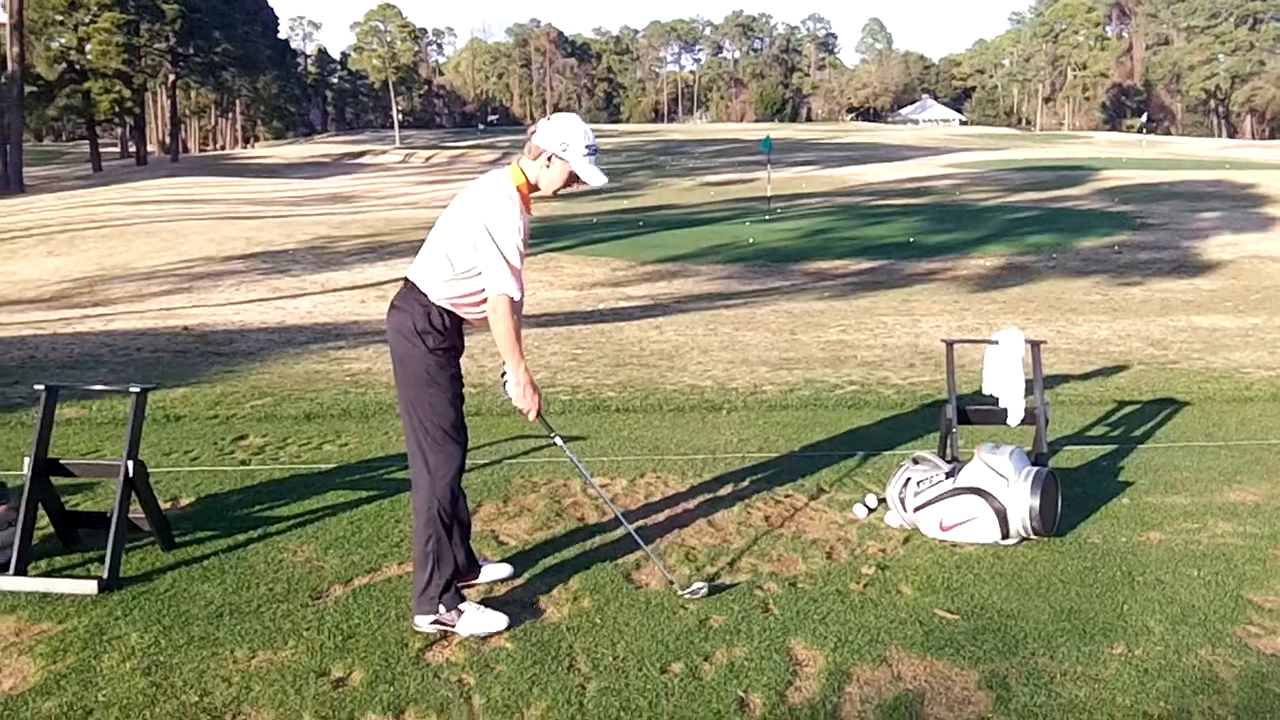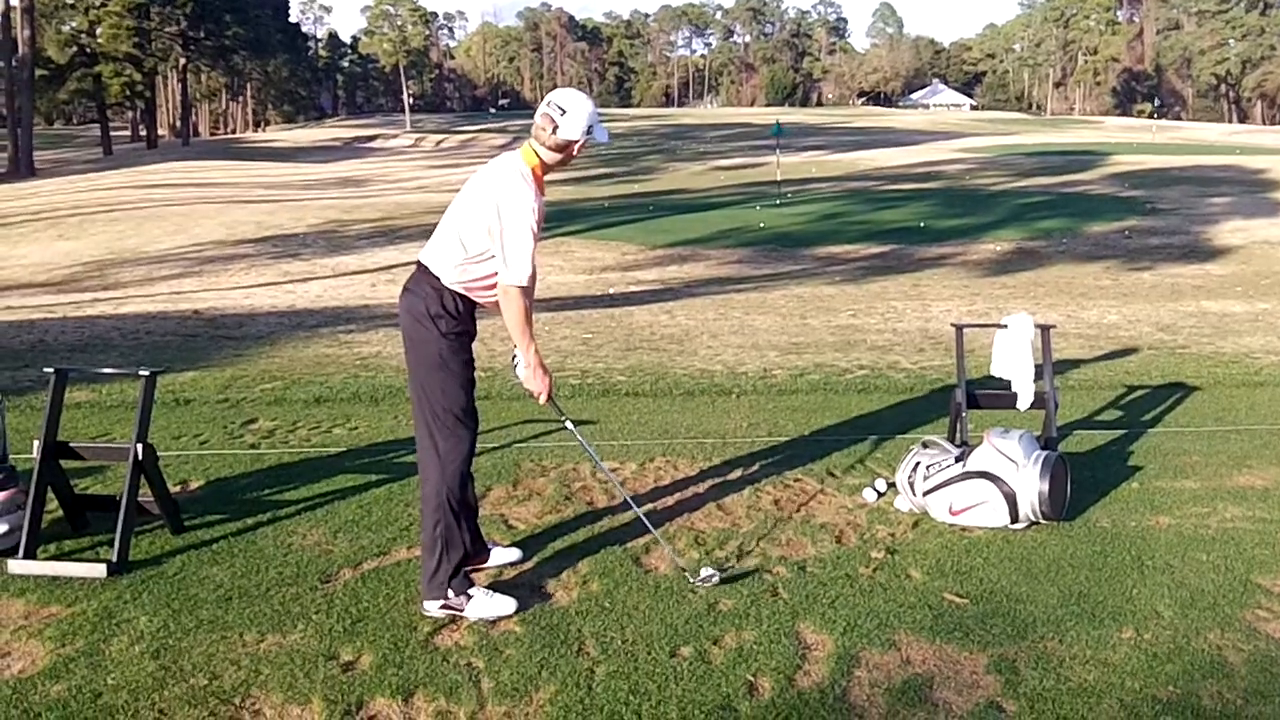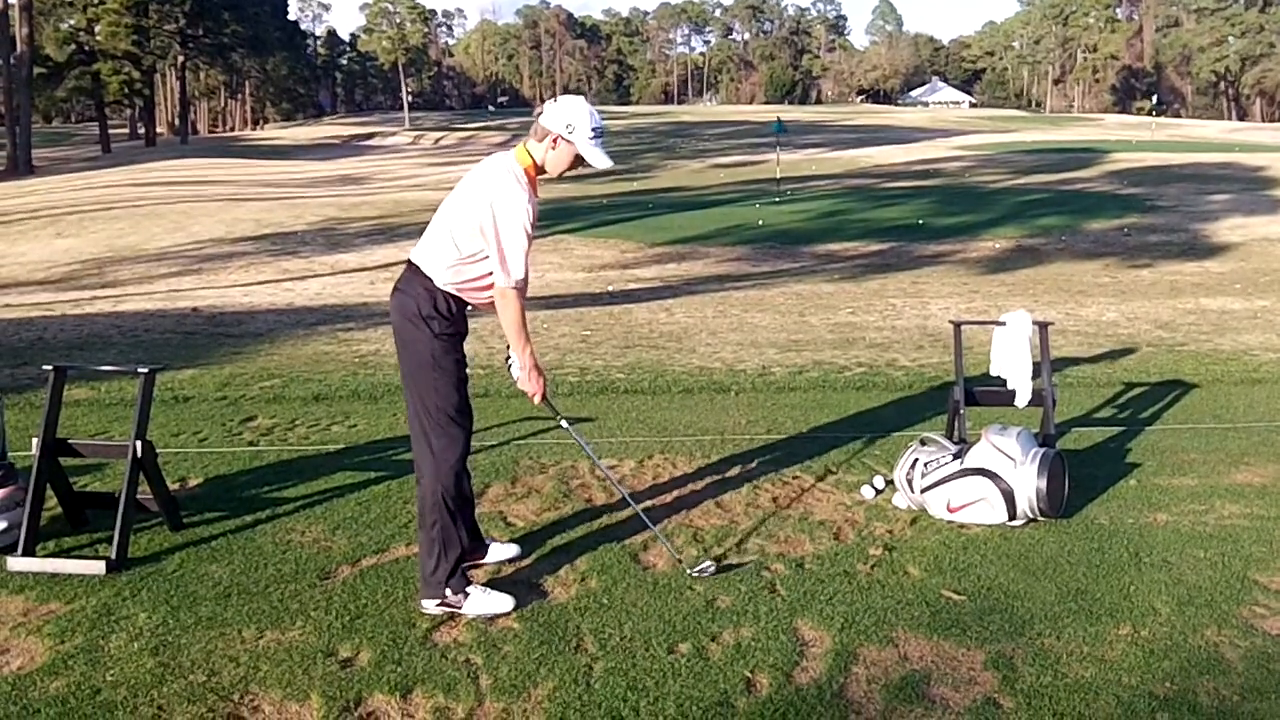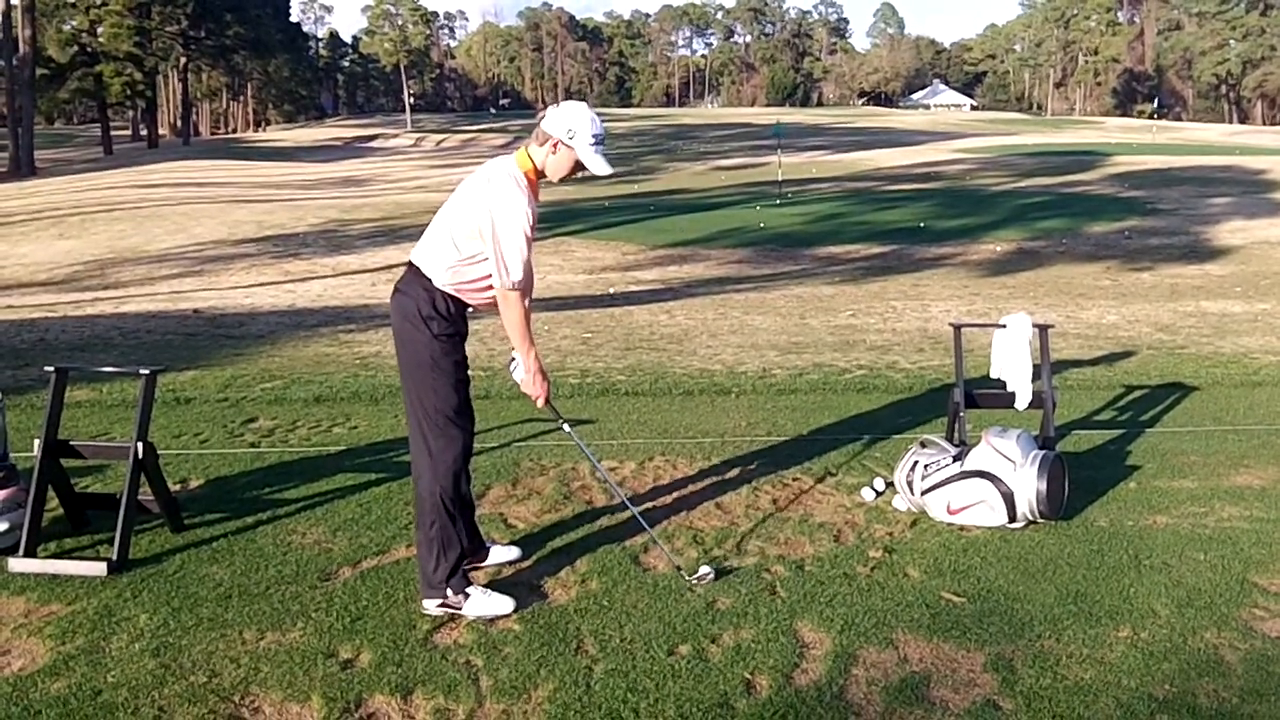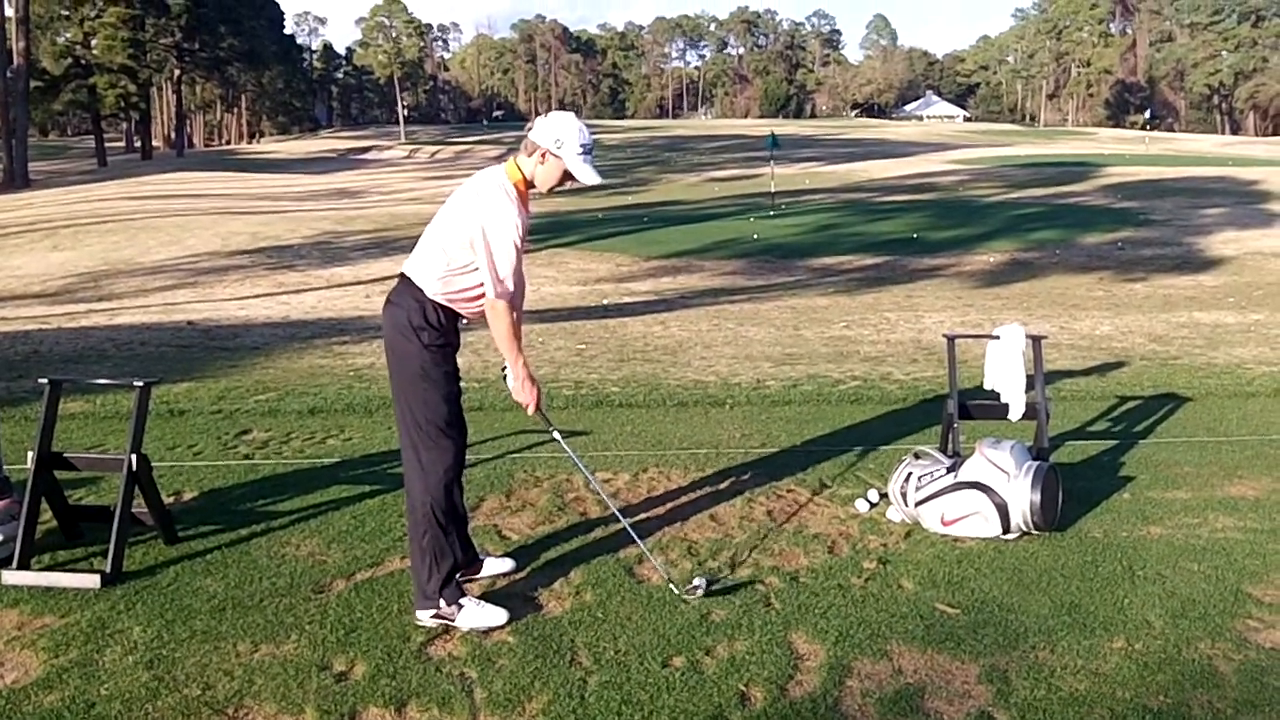
dt=0.7s
person 1, frame 1
left shoulder: (503, 187)
right shoulder: (505, 206)
left elbow: (504, 293)
right elbow: (502, 302)
left wrist: (515, 365)
right wrist: (521, 377)
left hip: (430, 321)
right hip: (424, 325)
left knee: (447, 448)
right knee: (439, 457)
left ankle: (457, 562)
right ankle: (436, 600)
person 1, frame 2
left shoulder: (512, 168)
right shoulder: (521, 193)
left elbow: (515, 277)
right elbow: (512, 288)
left wrist: (526, 348)
right wrist: (533, 361)
left hip: (441, 302)
right hip: (438, 308)
left knee: (459, 433)
right knee: (448, 442)
left ankle: (467, 545)
right ankle: (445, 586)
person 1, frame 3
left shoulder: (507, 168)
right shoulder: (514, 192)
left elbow: (510, 278)
right elbow: (507, 289)
left wrist: (520, 350)
right wrist: (527, 361)
left hip: (433, 303)
right hip: (428, 308)
left knee: (453, 432)
right knee: (443, 442)
left ankle: (464, 541)
right ankle: (443, 585)
person 1, frame 4
left shoulder: (515, 177)
right shoulder: (512, 195)
left elbow: (518, 278)
right elbow: (510, 291)
left wrist: (525, 352)
right wrist: (531, 363)
left hip: (438, 307)
right hip: (427, 310)
left knee: (457, 432)
right knee: (442, 443)
left ankle: (465, 544)
right ankle: (443, 585)
person 1, frame 5
left shoulder: (501, 186)
right shoulder: (502, 205)
left elbow: (507, 291)
right elbow: (497, 301)
left wrist: (516, 361)
right wrist: (520, 371)
left hip: (429, 317)
right hip: (419, 320)
left knee: (449, 444)
right knee: (433, 454)
left ankle: (458, 555)
right ankle: (436, 596)
